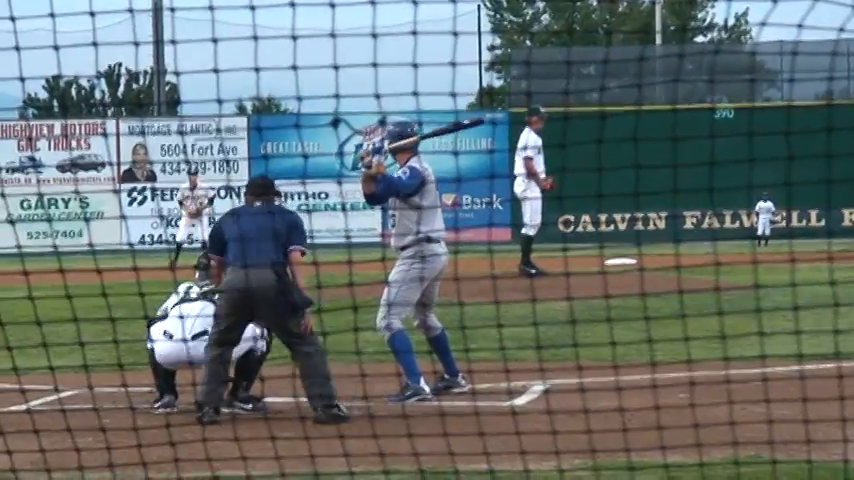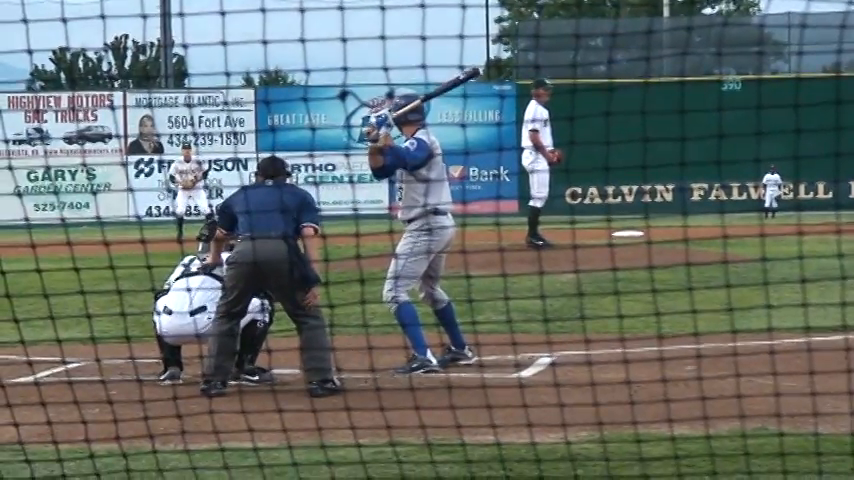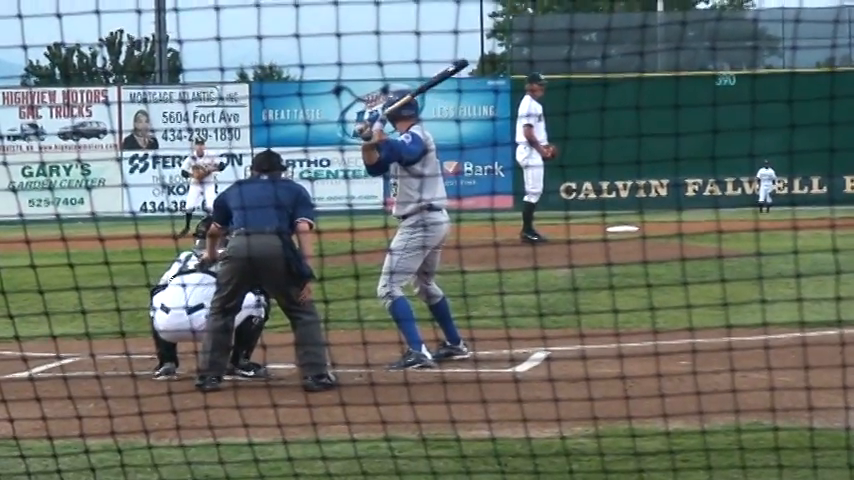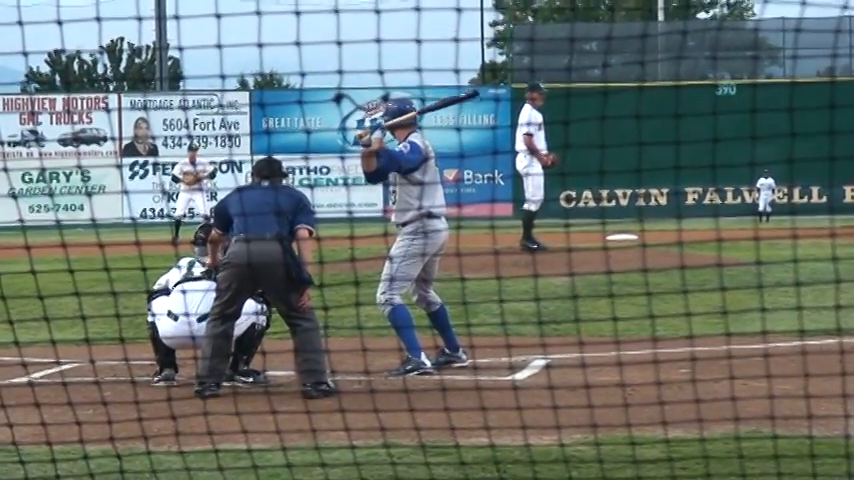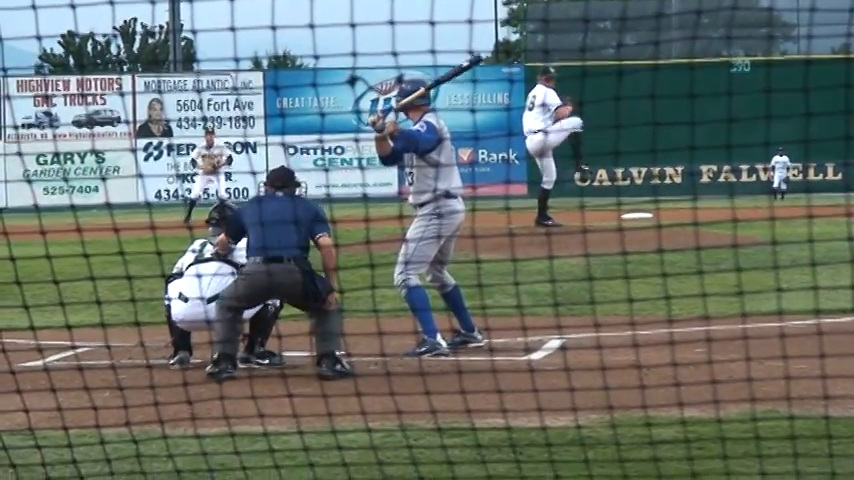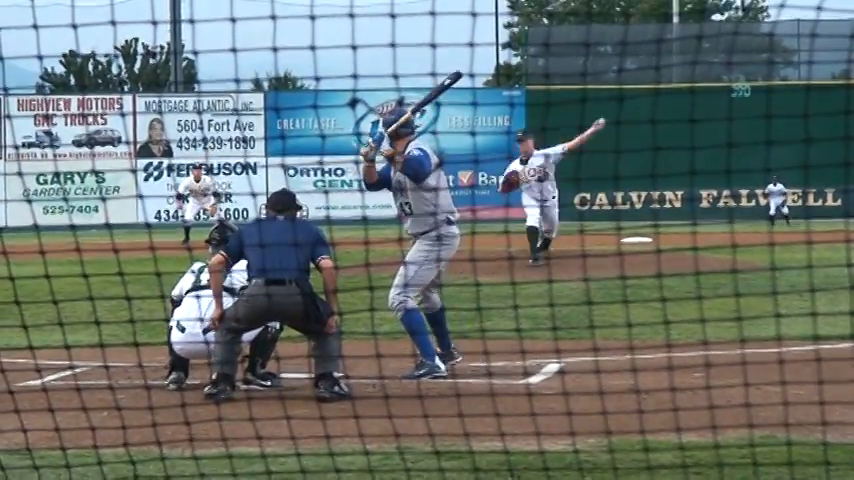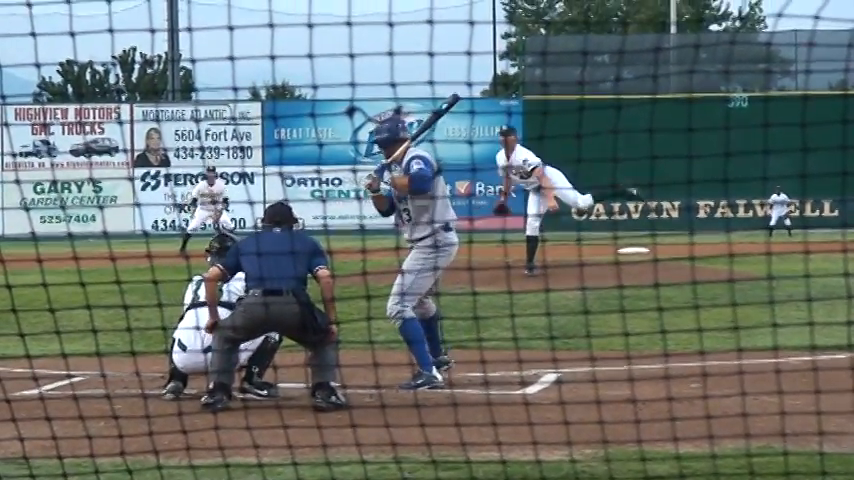
dt=0.7s
person 1, frame 1
left shoulder: (414, 170)
right shoulder: (407, 172)
left elbow: (393, 188)
right elbow: (373, 197)
left wrist: (378, 162)
right wrist: (368, 170)
left hip: (418, 255)
right hip: (431, 252)
left knee: (388, 319)
right knee: (424, 316)
left ankle: (416, 385)
right ankle: (454, 377)
person 1, frame 2
left shoulder: (422, 141)
right shoulder: (413, 144)
left elbow: (402, 160)
right elbow: (380, 170)
left wrist: (383, 134)
right wrist: (374, 143)
left hip: (425, 227)
right hip: (438, 225)
left knee: (394, 292)
right knee: (430, 288)
left ankle: (423, 357)
right ankle: (460, 349)
person 1, frame 3
left shoulder: (416, 137)
right shoulder: (407, 140)
left elbow: (396, 152)
right elbow: (375, 167)
left wrist: (377, 130)
right wrist: (367, 140)
left hip: (420, 222)
right hip: (433, 220)
left knee: (388, 287)
right knee: (425, 283)
left ankle: (418, 351)
right ankle: (455, 344)
person 1, frame 4
left shoulder: (415, 144)
right shoulder: (407, 147)
left elbow: (393, 162)
right elbow: (373, 174)
left wrist: (377, 141)
right wrist: (367, 147)
left hip: (419, 230)
right hip: (431, 228)
left knee: (387, 294)
right knee: (423, 291)
left ankle: (417, 359)
right ankle: (454, 351)
person 1, frame 5
left shoulder: (429, 124)
right shoulder: (422, 128)
left elbow: (412, 142)
right elbow: (388, 157)
left wrist: (392, 128)
right wrist: (380, 132)
left hip: (436, 211)
right hip: (448, 209)
left knee: (405, 275)
right knee: (437, 272)
left ankle: (433, 340)
right ankle: (469, 331)
person 1, frame 6
left shoulder: (418, 152)
right shoulder: (396, 161)
left elbow: (416, 169)
right elbow: (373, 183)
left wrist: (391, 155)
right wrist: (369, 161)
left hip: (436, 236)
right hip: (432, 236)
left knee: (400, 298)
right knee: (426, 292)
left ankle: (431, 363)
right ankle: (446, 350)
person 1, frame 7
left shoulder: (417, 159)
right shoulder: (401, 166)
left elbow: (421, 183)
right elbow: (387, 210)
left wrist: (390, 179)
right wrist: (375, 190)
left hip: (433, 243)
right hip: (432, 243)
left knee: (398, 306)
right knee: (419, 300)
left ankle: (428, 373)
right ankle: (438, 356)
person 2, frame 1
left shoulder: (227, 219)
right shoulder: (288, 217)
left elbow: (216, 265)
right elbow: (296, 261)
left wrist: (221, 287)
right wrist: (302, 304)
left hip: (235, 283)
right hip: (273, 284)
left knee: (219, 345)
right knee: (305, 344)
left ankle: (208, 408)
right ankle: (325, 406)
person 2, frame 2
left shoulder: (239, 196)
right shoulder: (300, 195)
left elbow: (220, 235)
right elbow: (309, 235)
left wrist: (214, 258)
right wrist: (312, 280)
left hip: (244, 254)
right hip: (283, 254)
left knee: (226, 316)
right knee: (309, 316)
left ankle: (214, 380)
right ankle: (321, 380)
person 2, frame 3
left shoulder: (233, 191)
right shoulder: (294, 190)
left elbow: (214, 231)
right elbow: (303, 230)
left wrist: (210, 253)
right wrist: (306, 274)
left hip: (238, 248)
right hip: (276, 248)
left knee: (220, 311)
right knee: (303, 311)
left ankle: (209, 376)
right ankle: (316, 375)
person 2, frame 4
left shoulder: (234, 197)
right shoulder: (295, 196)
left elbow: (215, 238)
right elbow: (303, 237)
left wrist: (213, 260)
right wrist: (305, 282)
left hip: (238, 254)
right hip: (277, 254)
left knee: (220, 317)
right knee: (303, 317)
left ankle: (208, 382)
right ankle: (315, 382)
person 2, frame 5
left shoulder: (249, 207)
right shoulder: (309, 207)
left elbow: (222, 245)
right elbow: (327, 246)
left wrist: (225, 250)
right wrist: (332, 288)
left hip: (256, 273)
right hip: (295, 274)
left knee: (226, 304)
right knee: (329, 306)
left ankle: (223, 362)
right ankle: (329, 361)
person 2, frame 6
left shoulder: (249, 229)
right shoulder: (309, 229)
left elbow: (216, 263)
right elbow: (328, 267)
left wrist: (218, 307)
right wrist: (334, 310)
left hip: (257, 295)
right hip: (296, 296)
left knee: (226, 326)
right knee: (328, 328)
left ankle: (221, 384)
right ankle: (328, 383)
person 2, frame 7
left shoulder: (245, 242)
right shoulder: (306, 241)
left elbow: (211, 277)
right elbow: (326, 280)
left wrist: (213, 316)
right wrist: (330, 320)
left hip: (254, 305)
right hip: (293, 306)
left knee: (223, 336)
right knee: (325, 338)
left ankle: (218, 393)
right ankle: (324, 393)
person 3, frame 1
left shoulder: (182, 288)
left elbow: (160, 317)
left hip: (166, 353)
right hip: (207, 349)
left knee: (155, 328)
right knee: (260, 333)
left ankle: (166, 396)
right ankle: (239, 396)
person 3, frame 2
left shoulder: (186, 261)
left elbow: (166, 291)
left hip: (168, 328)
right hip: (206, 325)
left knee: (162, 300)
right knee: (262, 304)
left ankle: (171, 368)
right ankle: (244, 369)
person 3, frame 3
left shoulder: (182, 258)
left elbow: (161, 287)
left hip: (165, 326)
right hip: (204, 324)
left knee: (158, 297)
right knee: (258, 300)
left ankle: (166, 363)
right ankle: (239, 363)
person 3, frame 4
left shoulder: (182, 264)
left elbow: (156, 291)
left hip: (171, 334)
left knee: (155, 302)
right knee: (260, 308)
left ankle: (166, 369)
right ankle: (238, 370)
person 3, frame 5
left shoulder: (196, 245)
right shoulder: (244, 243)
left elbow: (176, 275)
left hip: (183, 315)
left knee: (174, 286)
left ankle: (180, 352)
right ankle: (254, 351)
person 3, frame 6
left shoulder: (195, 268)
right shoulder: (244, 266)
left elbow: (175, 298)
left knee: (178, 312)
left ankle: (177, 373)
right ankle: (255, 373)
person 3, frame 7
left shoulder: (195, 281)
right shoulder: (243, 279)
left hip: (184, 361)
left knee: (181, 328)
right knee: (271, 329)
left ankle: (175, 382)
right ankle: (251, 382)
person 4, frame 1
left shoulder: (530, 135)
right shoulder: (531, 136)
right elbow: (528, 165)
left wrist: (543, 179)
right wrist: (541, 182)
left hip: (530, 184)
right hip: (530, 184)
left knee: (532, 223)
right knee: (532, 223)
left ankle: (526, 262)
right ankle: (524, 264)
person 4, frame 2
left shoulder: (540, 108)
right shoulder: (535, 108)
right elbow: (534, 137)
left wrist: (550, 151)
right wrist: (547, 155)
left hip: (539, 156)
right hip: (537, 156)
left knee: (540, 196)
right knee: (539, 196)
left ankle: (534, 234)
right ankle: (531, 236)
person 4, frame 3
left shoulder: (534, 104)
right shoulder: (529, 104)
right elbow: (527, 132)
left wrist: (544, 146)
right wrist: (542, 151)
left hip: (533, 151)
right hip: (531, 151)
left knee: (534, 191)
right knee: (534, 191)
left ankle: (528, 229)
right ankle: (526, 231)
person 4, frame 4
left shoulder: (533, 112)
right shoulder: (530, 112)
right elbow: (528, 141)
left wrist: (544, 155)
right wrist: (541, 158)
left hip: (531, 160)
right hip: (531, 160)
left knee: (534, 199)
right knee: (534, 199)
left ankle: (527, 238)
right ankle: (527, 239)
person 4, frame 5
left shoulder: (533, 94)
right shoulder: (547, 92)
right elbow: (562, 114)
left wrist: (563, 107)
right wrist: (569, 108)
left hip: (531, 142)
right hip: (542, 137)
left knee: (549, 177)
right knee: (575, 122)
left ankle: (542, 216)
right ankle: (578, 163)
person 4, frame 6
left shoulder: (545, 154)
right shoulder: (514, 166)
left elbow: (571, 145)
right elbow: (503, 188)
left wrist: (592, 130)
right wrist: (508, 183)
left hip: (548, 199)
right hip: (530, 198)
left knee: (550, 231)
right knee: (533, 222)
left ankle: (543, 247)
right ankle: (534, 254)
person 4, frame 7
left shoulder: (524, 155)
right shoulder: (500, 157)
left elbow: (542, 176)
right elbow: (507, 176)
left wrist: (550, 198)
right wrist: (503, 197)
left hip: (552, 182)
right hip: (535, 190)
left knee: (582, 202)
right knee: (532, 224)
left ankle: (621, 192)
right ankle: (530, 263)
